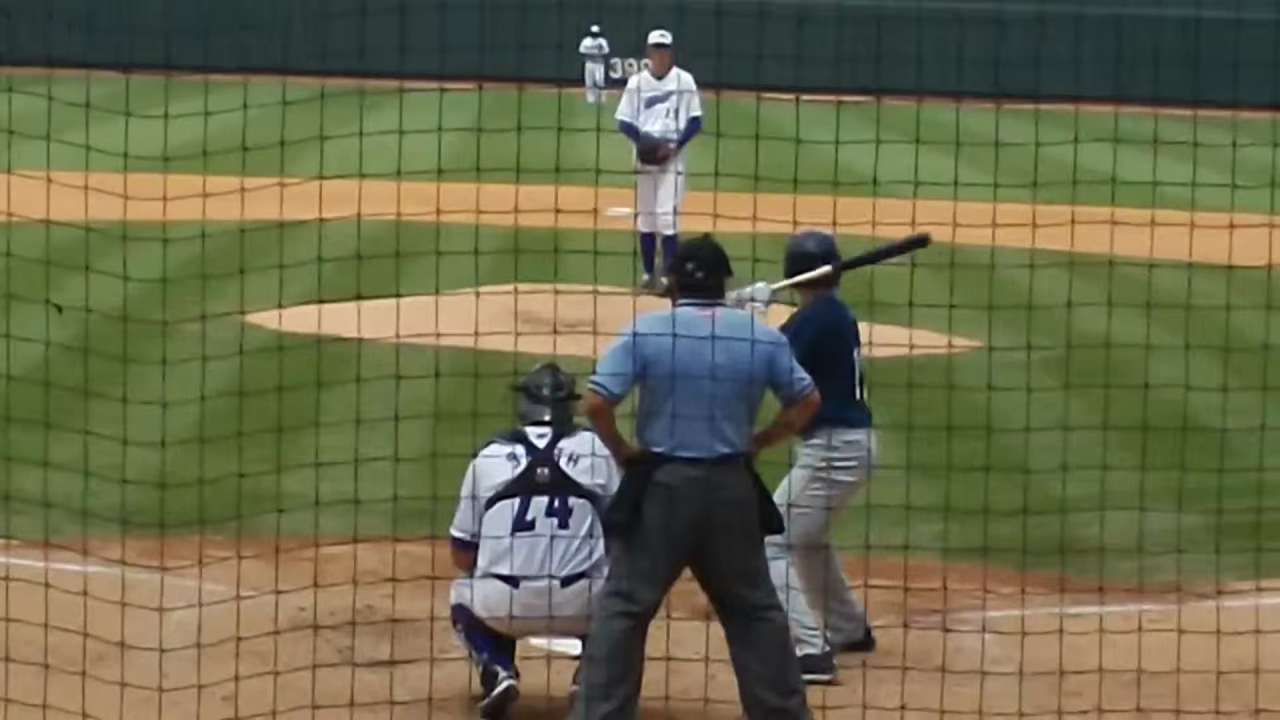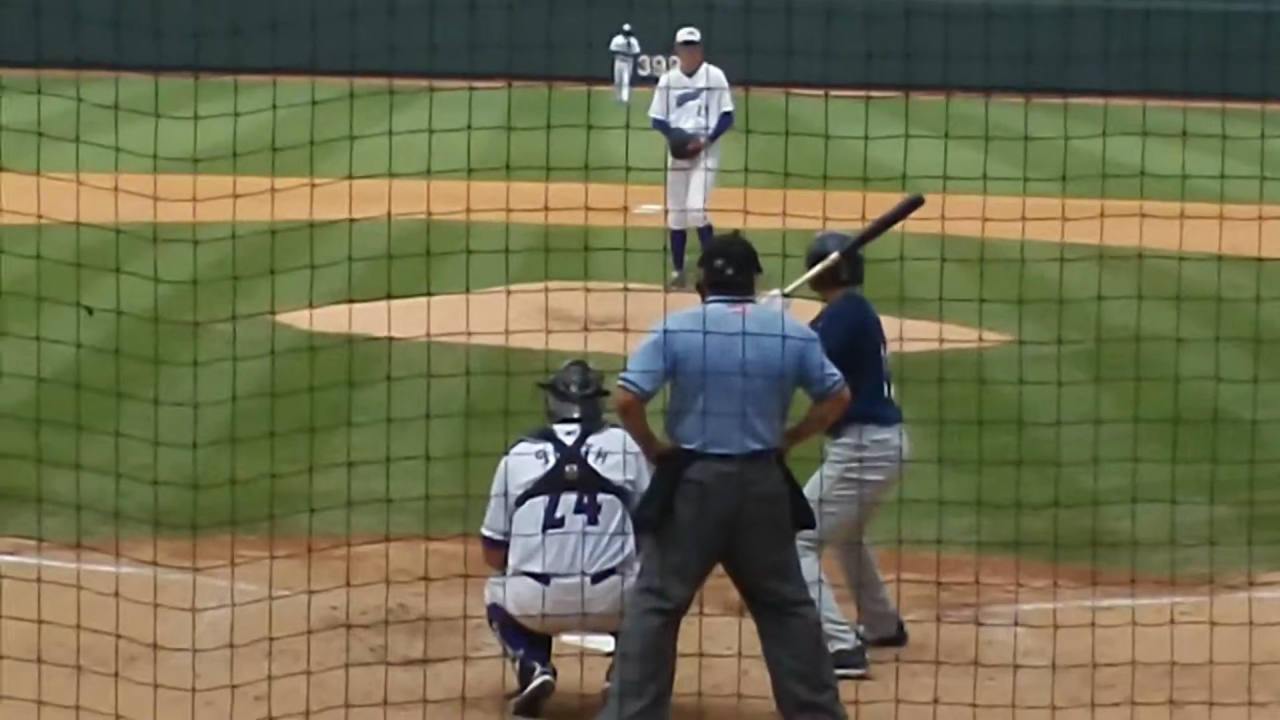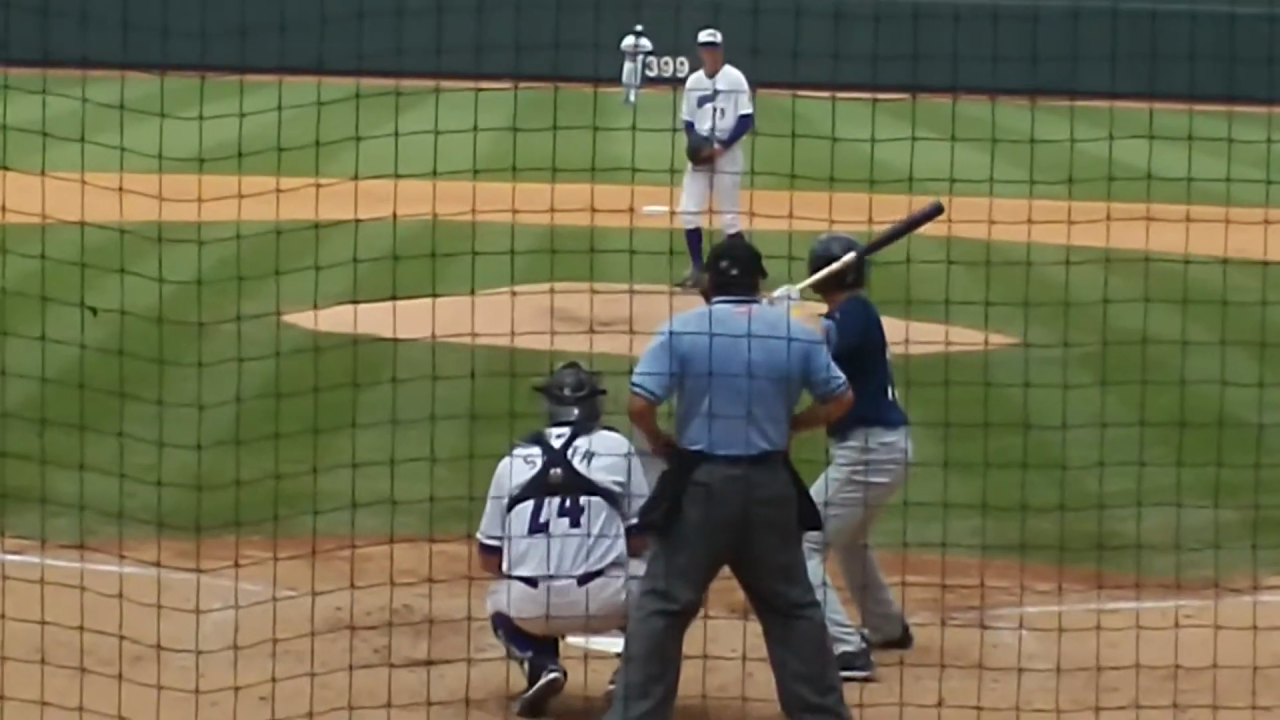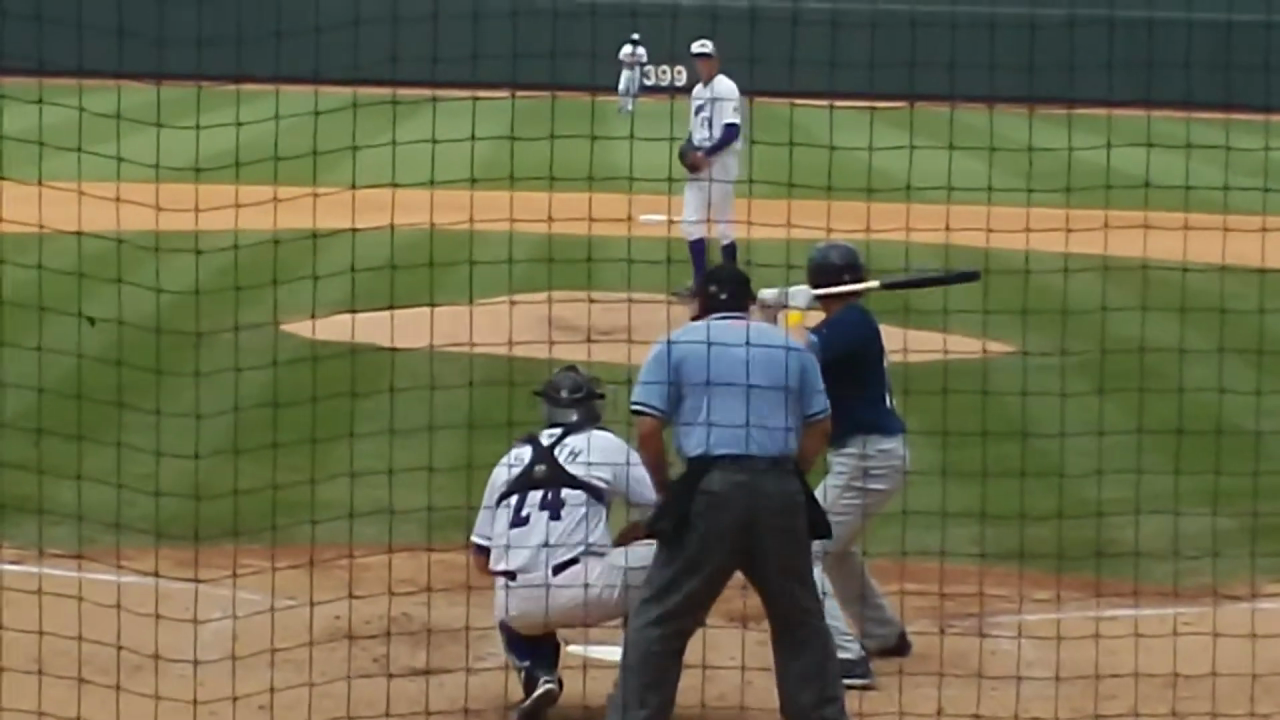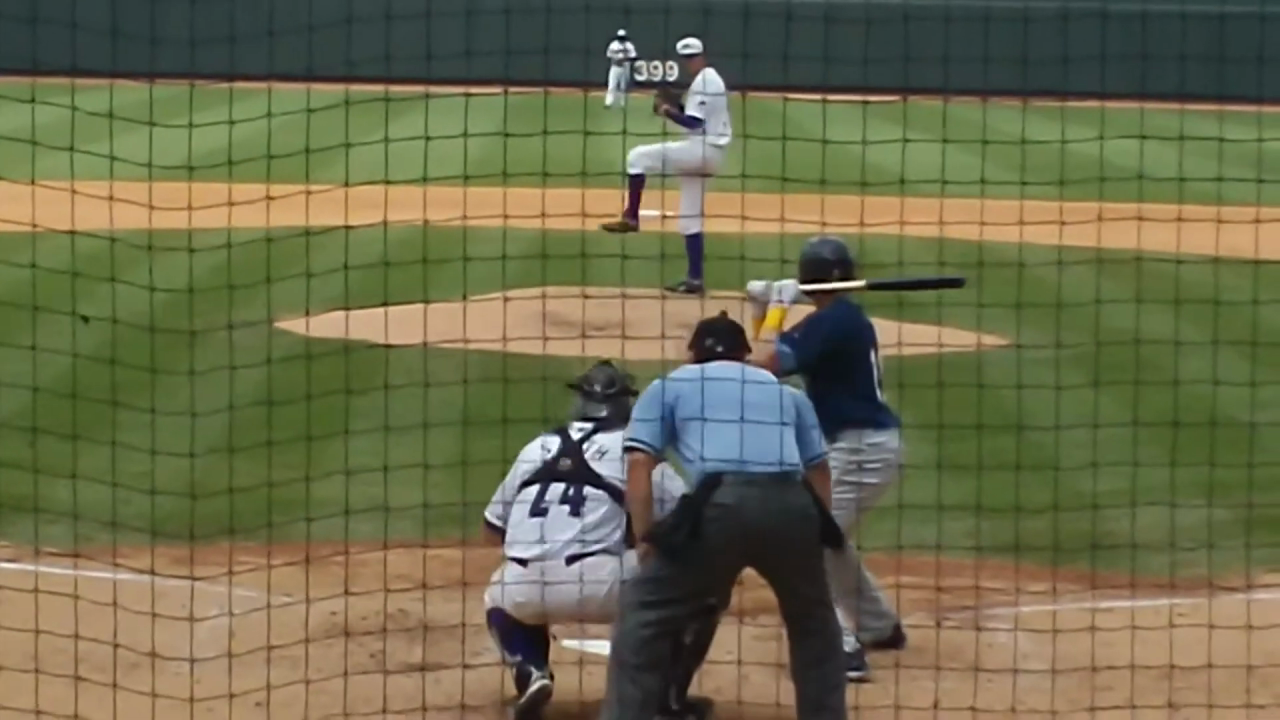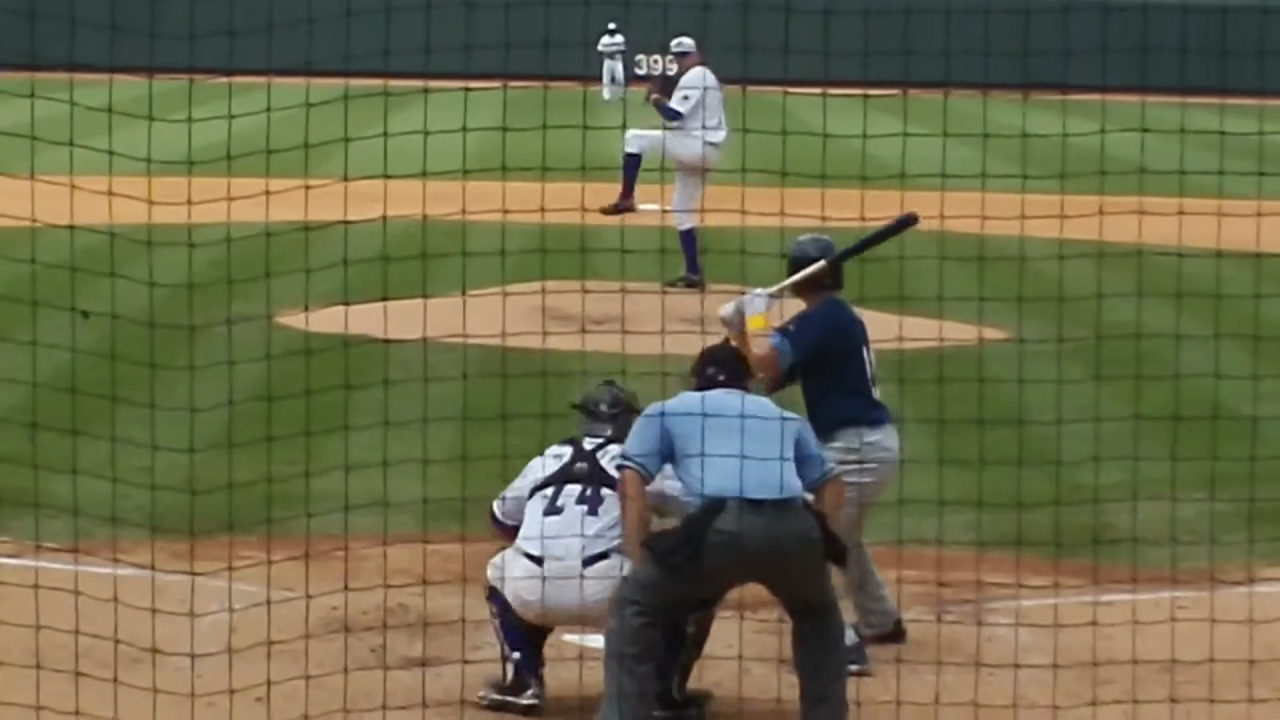
dt=0.4s
person 1, frame 1
left shoulder: (645, 331)
right shoulder: (763, 336)
left elbow: (596, 403)
right elbow: (806, 402)
left wrist: (622, 451)
right wrist: (756, 443)
left hip: (663, 484)
right hip: (732, 487)
left knee: (622, 605)
right knee: (755, 607)
person 1, frame 2
left shoulder: (675, 328)
right shoulder: (793, 332)
left elbow: (626, 400)
right elbow: (837, 397)
left wrist: (654, 448)
right wrist: (787, 439)
left hip: (694, 481)
right hip: (763, 482)
left knee: (655, 602)
right knee: (787, 603)
person 1, frame 3
left shoulder: (681, 329)
right shoulder: (800, 334)
left elbow: (640, 406)
right elbow: (839, 402)
left wrist: (664, 445)
left hip: (703, 482)
right hip: (772, 484)
left knee: (662, 605)
right knee: (793, 606)
person 1, frame 4
left shoulder: (674, 346)
right shoulder: (793, 348)
left elbow: (646, 428)
right elbow: (818, 429)
left wrist: (667, 490)
left hip: (711, 489)
right hip: (780, 490)
left knee: (660, 616)
right knee: (800, 618)
person 1, frame 5
left shoulder: (668, 387)
right shoulder: (787, 392)
left elbow: (639, 463)
right elbow: (819, 470)
left wrist: (645, 544)
right wrist: (812, 532)
left hip: (723, 504)
right hip: (791, 504)
left knee: (644, 608)
right knee: (813, 615)
person 1, frame 6
left shoulder: (665, 412)
right shoulder: (785, 417)
left elbow: (631, 481)
right elbow: (829, 487)
left wrist: (640, 560)
right wrist: (815, 547)
left hip: (723, 529)
right hip: (793, 530)
left knee: (633, 605)
right knee: (818, 612)
person 2, frame 1
left shoulder: (815, 316)
right shoulder: (837, 313)
left wrist: (755, 313)
right wrist: (744, 309)
left hip: (829, 448)
right hip: (849, 443)
left knee: (770, 545)
right knee: (807, 538)
left ankle: (811, 652)
right ankle: (849, 629)
person 2, frame 2
left shoulder: (842, 313)
right shoulder: (857, 311)
left hip: (860, 446)
right hip: (880, 440)
left knee: (796, 539)
right knee: (845, 535)
left ankle: (841, 647)
right ankle: (882, 624)
person 2, frame 3
left shoulder: (853, 314)
right shoulder: (858, 313)
left hip: (867, 449)
right hip: (880, 444)
left knee: (804, 542)
right knee: (848, 536)
left ankle: (850, 651)
right ankle: (888, 627)
person 2, frame 4
left shoulder: (850, 325)
right shoulder: (854, 323)
left hip: (865, 457)
right hip: (873, 452)
right knee: (837, 546)
left ankle: (850, 658)
right ankle: (886, 634)
person 2, frame 5
left shoulder: (830, 320)
right shoulder: (851, 318)
left elbow: (767, 364)
right elbow: (783, 364)
left wrist: (777, 309)
left hip: (858, 450)
right hip: (871, 445)
left ankle: (844, 652)
right ankle: (880, 627)
person 2, frame 6
left shoulder: (822, 317)
right shoulder: (837, 318)
left elbow: (768, 357)
right elbow: (773, 378)
right wrist: (738, 331)
left hip: (855, 448)
right hip: (871, 442)
right knee: (841, 534)
left ankle: (843, 647)
right ankle: (882, 621)
person 3, frame 1
left shoulder: (489, 455)
right shoulder: (592, 448)
left elbow: (462, 556)
left hip: (501, 604)
right hip: (577, 602)
left knee: (464, 595)
left ankle: (497, 674)
person 3, frame 2
left shoulder: (518, 454)
right shoulder: (622, 444)
left elbow: (493, 554)
left hip: (533, 601)
right hip: (608, 598)
left knee: (498, 592)
left ankle: (534, 667)
person 3, frame 3
left shoulder: (514, 459)
right shoulder: (613, 445)
left elbow: (490, 559)
right elbow: (645, 532)
left hip: (529, 606)
right hip: (602, 599)
left knee: (501, 601)
left ankle: (541, 666)
person 3, frame 4
left shoulder: (511, 459)
right shoulder: (606, 445)
left elbow: (482, 558)
right wrist: (615, 546)
left hip: (520, 603)
right hip: (582, 590)
left ankle: (537, 675)
person 3, frame 5
left shoulder: (537, 448)
left elbow: (493, 527)
left hip: (524, 587)
right hip: (593, 583)
left knee: (501, 599)
left ankle: (531, 672)
person 3, frame 6
left shoulder: (548, 459)
left elbow: (499, 522)
left hip: (531, 591)
right hip: (601, 591)
left knee: (501, 571)
left ankle: (522, 680)
right ankle: (666, 690)
person 4, frame 1
left shoulder: (684, 80)
right shoulder: (636, 82)
left elbow: (695, 121)
right elbow: (624, 122)
left wrist: (676, 146)
right wrist: (643, 142)
left hip: (673, 156)
left knee: (667, 216)
right knee: (645, 216)
left ankle: (669, 275)
right ankle: (649, 273)
person 4, frame 2
left shoulder: (715, 75)
right shoulder: (668, 79)
left elbow: (727, 116)
right elbow: (657, 119)
left wrist: (708, 139)
right wrist: (675, 137)
left hip: (706, 151)
left knee: (696, 208)
right knee: (676, 214)
right ankle: (678, 271)
person 4, frame 3
left shoulder: (735, 78)
right shoulder: (693, 80)
left elbow: (746, 120)
left wrist: (723, 146)
left hip: (727, 154)
left knee: (729, 216)
right knee: (688, 211)
right ankle: (697, 269)
person 4, frame 4
left shoulder: (725, 88)
right shoulder: (697, 91)
left elbow: (732, 131)
left wrist: (705, 154)
right wrist: (695, 153)
left hip: (720, 163)
right hip: (702, 163)
left knee: (720, 225)
right knee: (691, 223)
right ankle: (700, 282)
person 4, frame 5
left shoulder: (704, 81)
right shoulder: (714, 80)
left elbow: (693, 122)
left wrist: (668, 112)
right wrist: (675, 110)
left hip: (701, 150)
right hip: (710, 153)
left knee: (639, 157)
right knee: (690, 216)
left ankle: (630, 217)
right ankle: (695, 278)
person 4, frame 6
left shoulder: (693, 78)
right shoulder: (709, 78)
left elbow: (673, 114)
left wrist: (656, 101)
right wrist: (663, 102)
left hip: (694, 146)
right hip: (706, 151)
left knee: (634, 137)
right knee: (682, 212)
left ankle: (626, 198)
right ankle: (693, 274)
